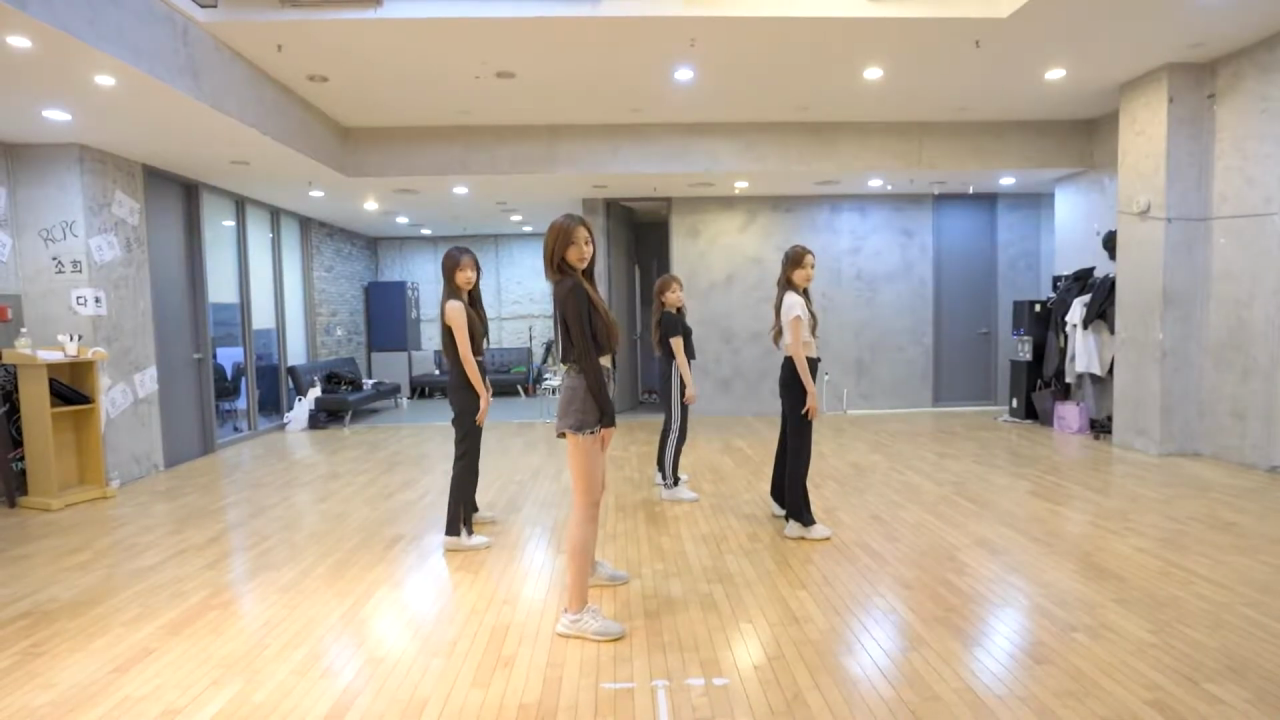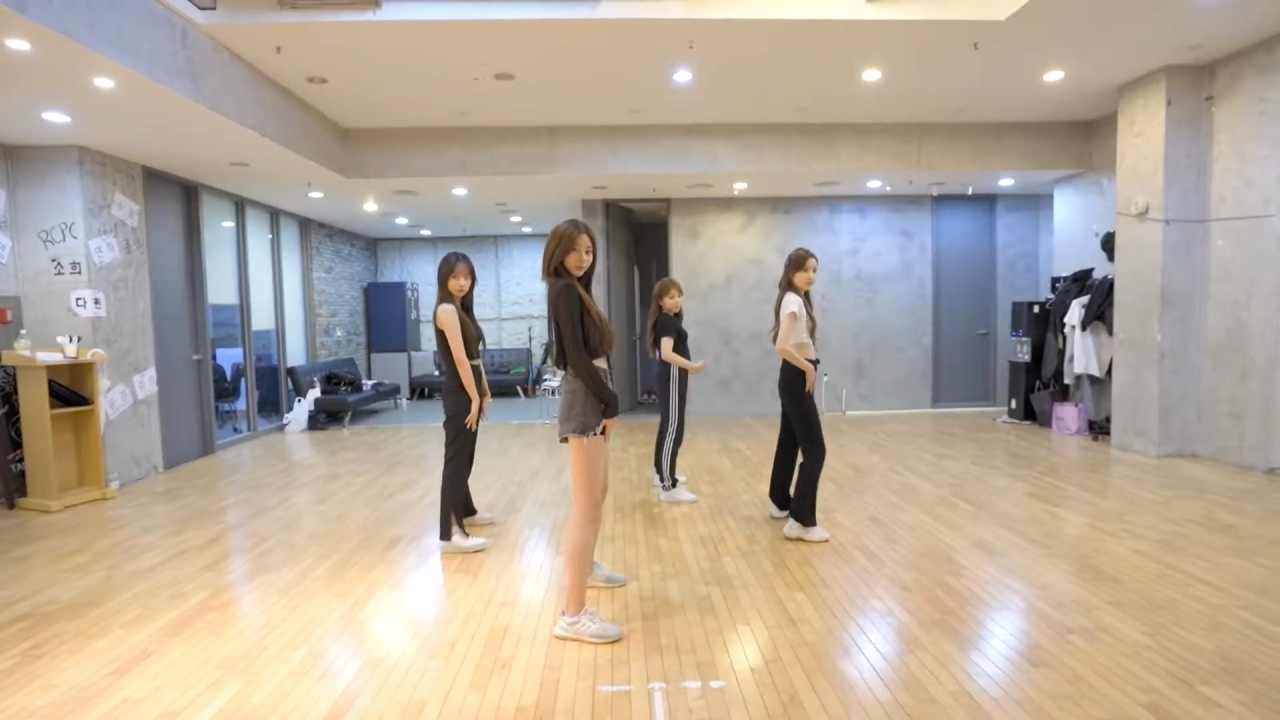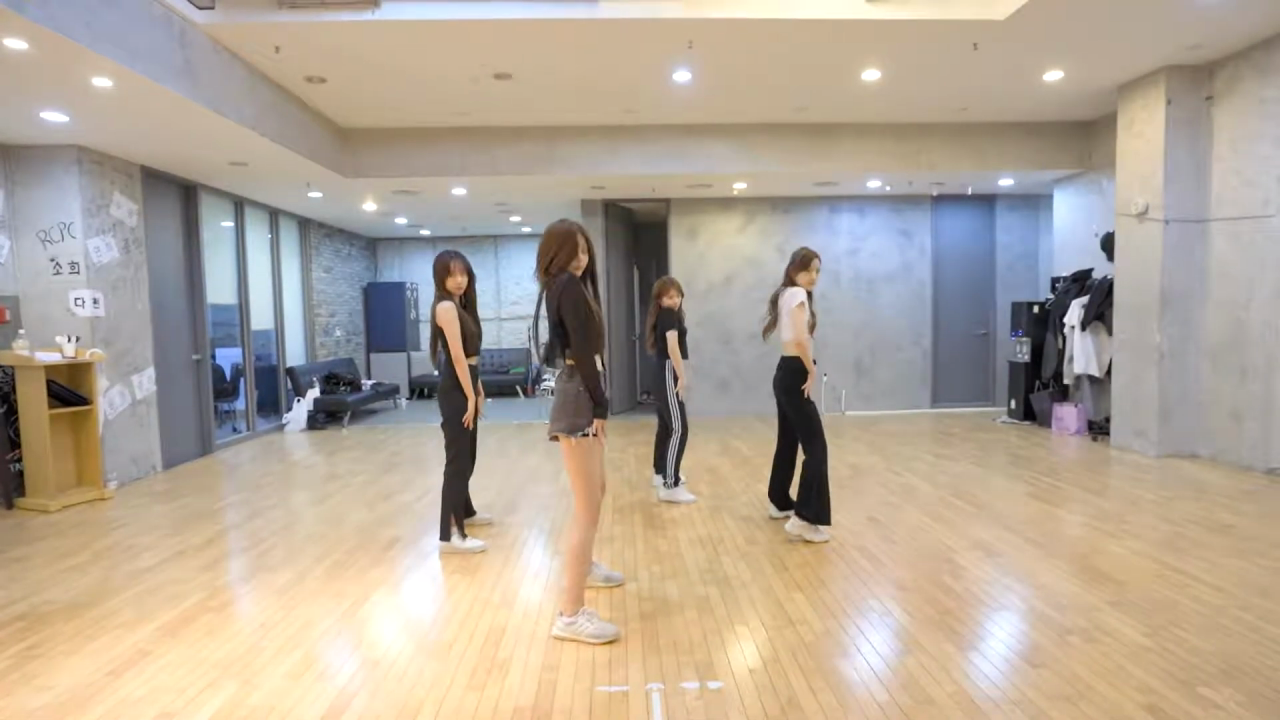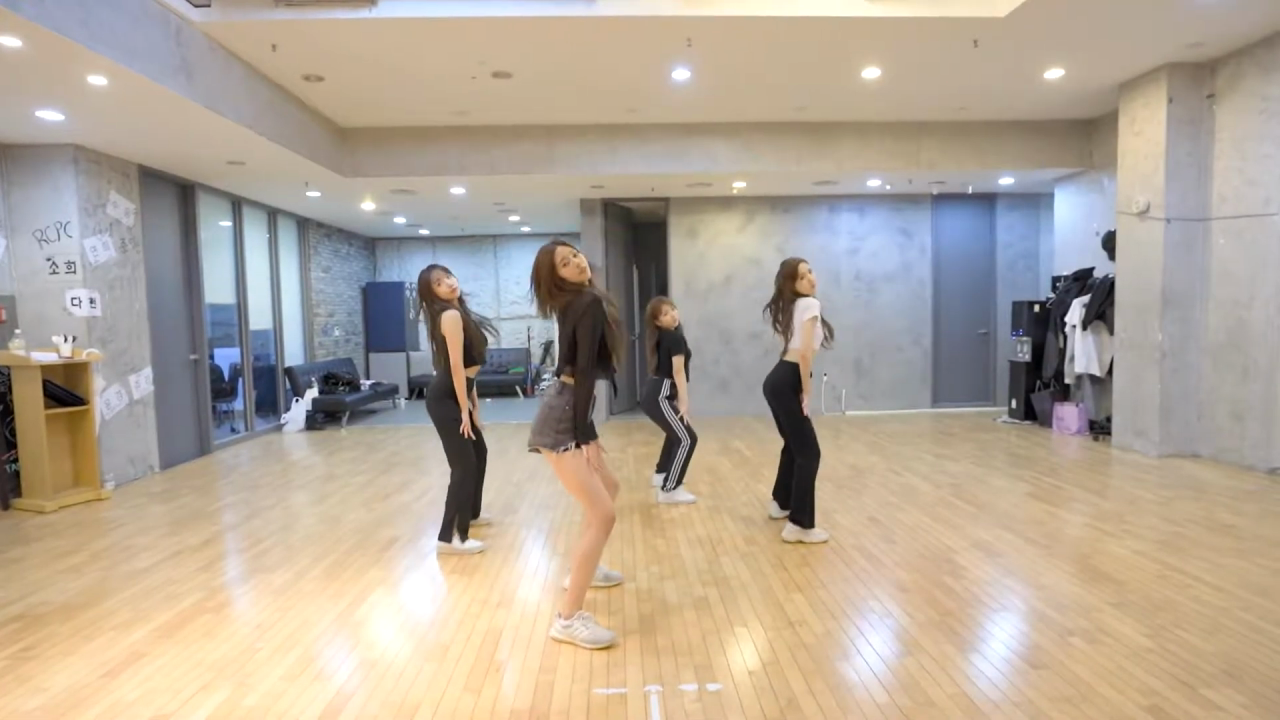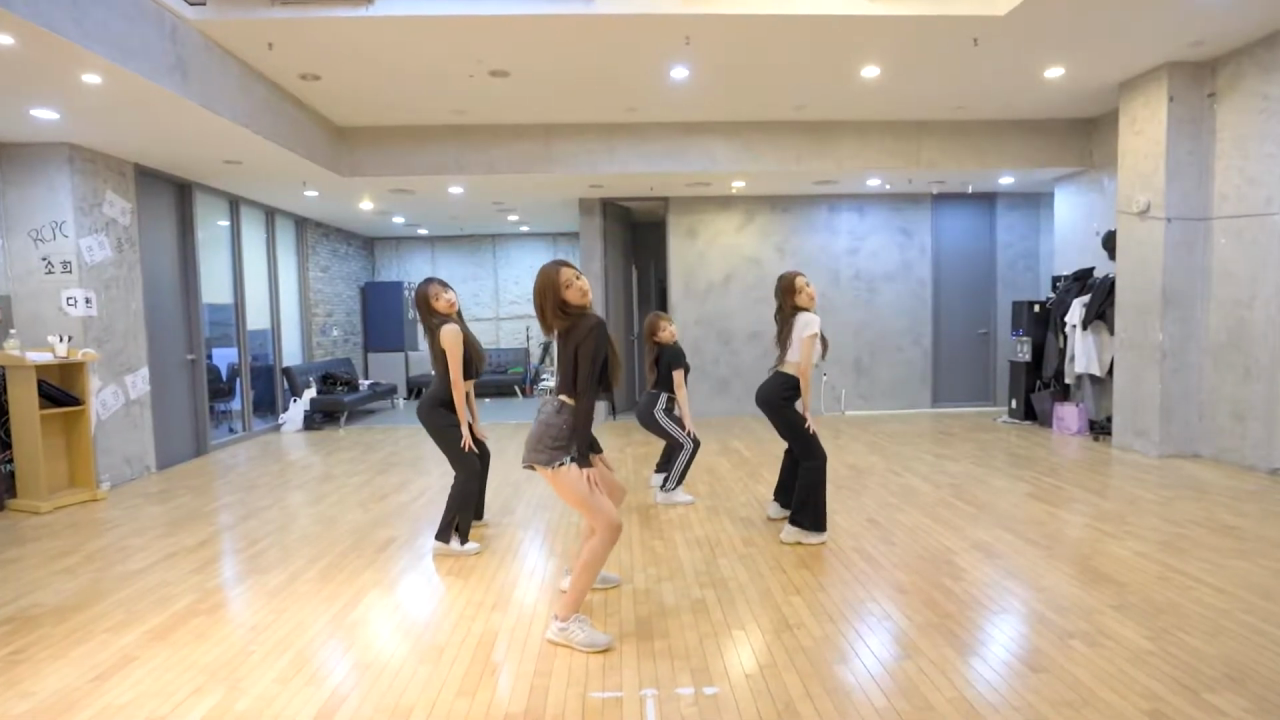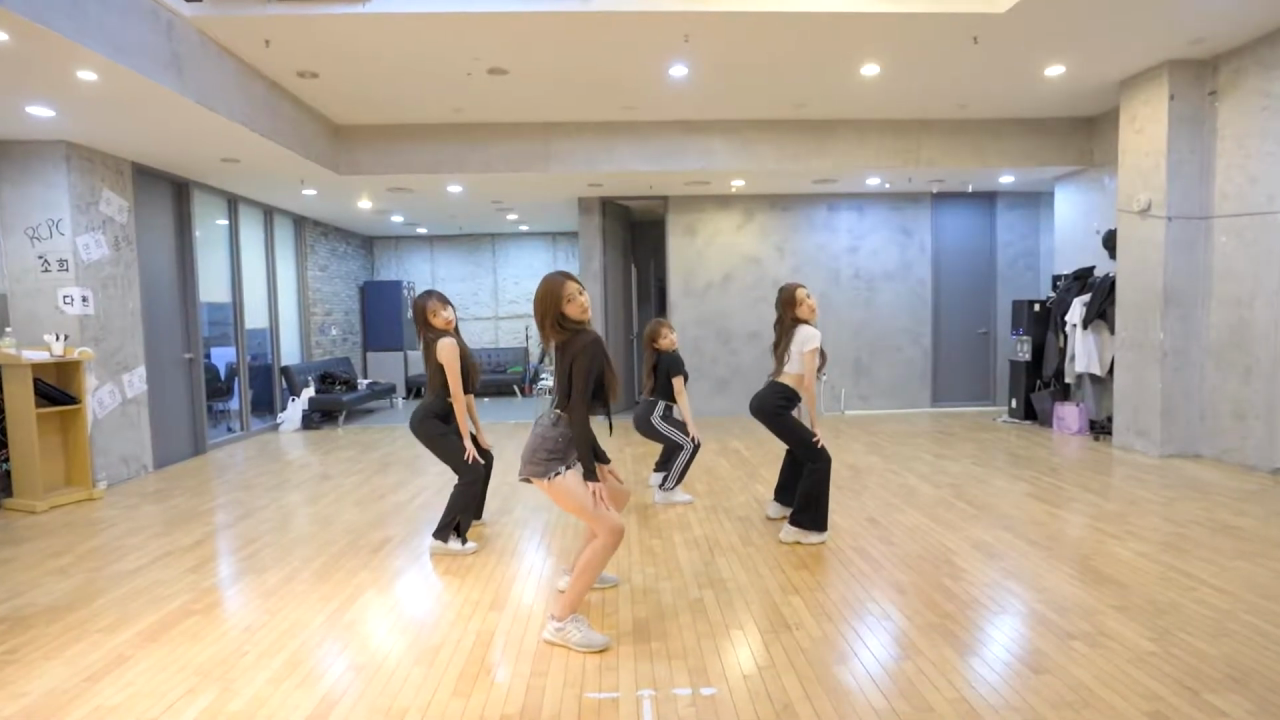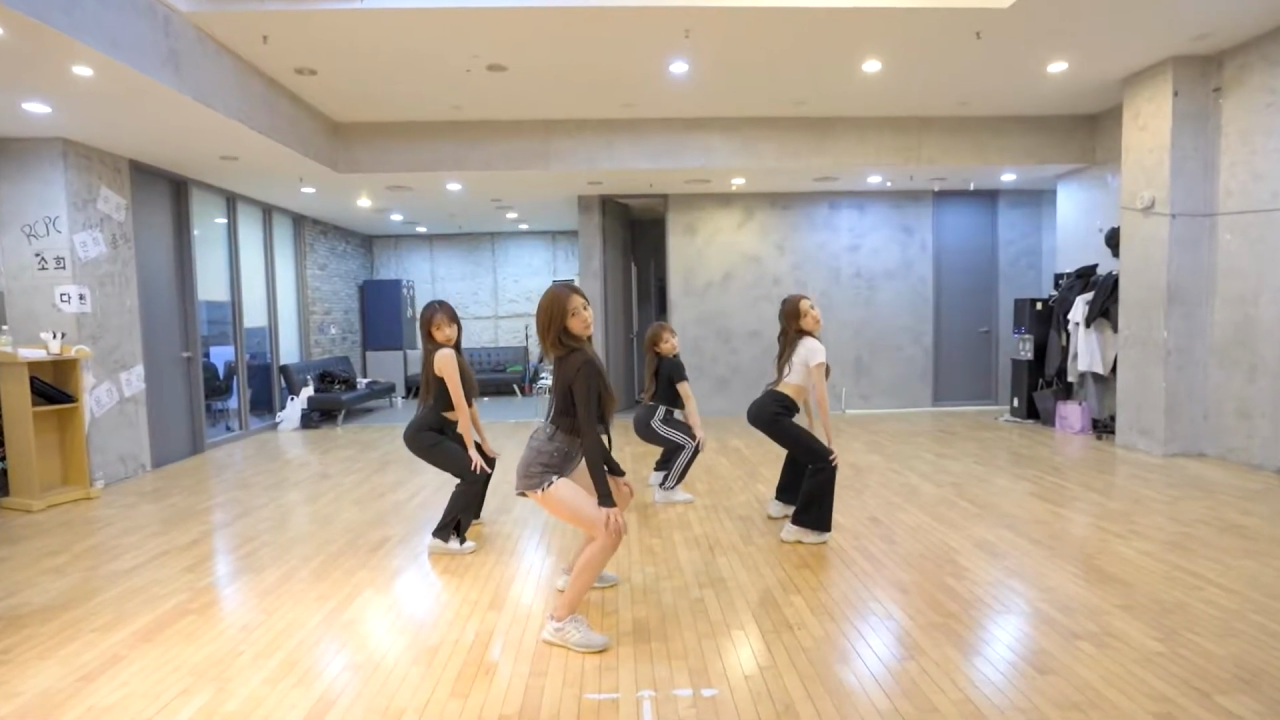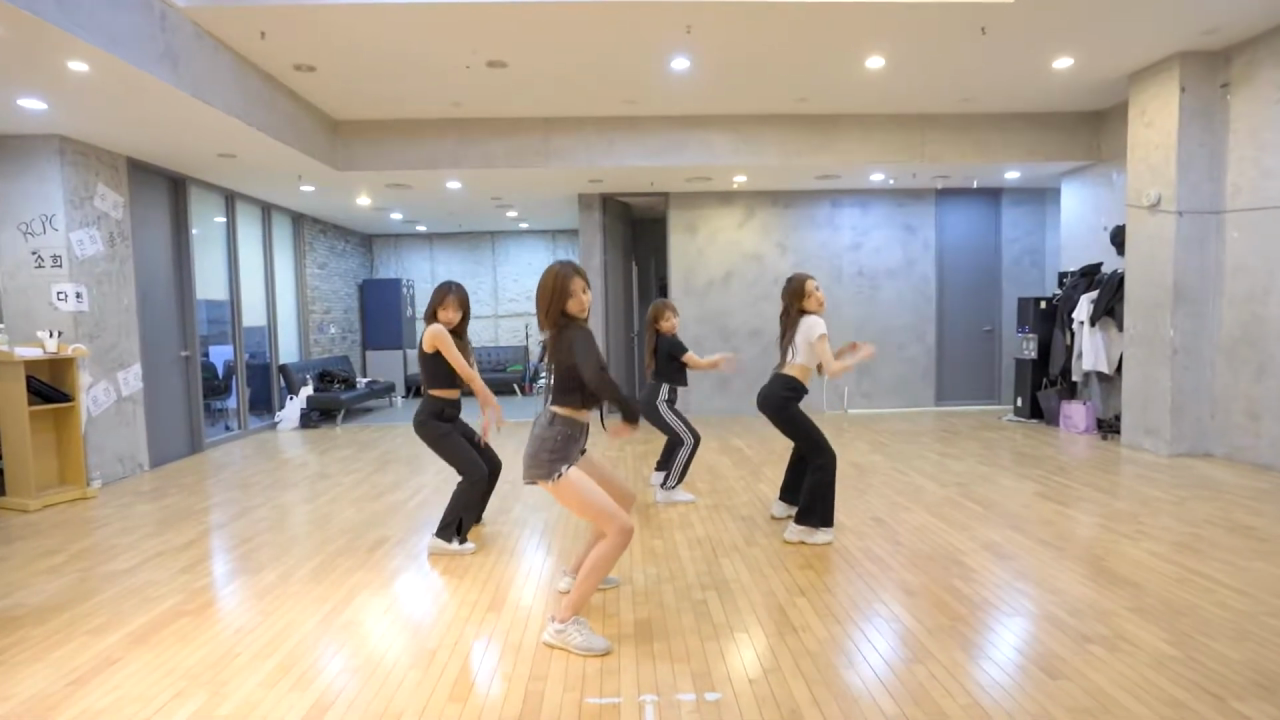
dt=0.3s
person 1, frame 1
left shoulder: (578, 285)
right shoulder: (572, 288)
right elbow: (586, 355)
left wrist: (605, 410)
right wrist: (607, 413)
left hip: (590, 394)
right hip: (584, 398)
left knee: (596, 491)
right knee: (586, 502)
left ankle: (588, 566)
right ankle: (575, 613)
person 1, frame 2
left shoulder: (574, 288)
right shoulder: (564, 289)
right elbow: (577, 356)
left wrist: (606, 402)
right wrist: (611, 403)
left hip: (591, 398)
right hip: (584, 401)
left knee: (598, 493)
right knee: (586, 506)
left ankle: (585, 567)
right ankle: (572, 615)
person 1, frame 3
left shoulder: (569, 283)
right shoulder: (567, 283)
right elbow: (582, 349)
left wrist: (597, 403)
right wrist: (600, 404)
left hip: (582, 394)
right hip: (577, 398)
left knee: (597, 490)
right knee: (586, 506)
left ankle: (583, 567)
right ankle: (570, 615)
person 1, frame 4
left shoulder: (577, 304)
right shoulder: (589, 302)
right elbow: (584, 371)
left wrist: (586, 431)
right wrist: (584, 435)
left hip: (566, 415)
right hip: (560, 422)
left knee: (608, 488)
right knee: (602, 514)
left ankle: (583, 569)
right ankle: (568, 618)
person 1, frame 5
left shoulder: (572, 327)
right shoulder: (592, 326)
right elbow: (585, 393)
left wrist: (591, 447)
right wrist: (584, 457)
left hip: (562, 431)
right hip: (555, 439)
left knee: (614, 493)
right knee: (608, 523)
left ankle: (578, 572)
right ankle: (564, 621)
person 1, frame 6
left shoulder: (570, 341)
right shoulder: (588, 343)
right elbow: (578, 411)
left wrist: (599, 460)
right wrist: (590, 474)
left hip: (558, 445)
right hip: (549, 453)
left knee: (617, 495)
right knee: (611, 528)
left ankle: (576, 572)
right ankle: (562, 621)
person 1, frame 7
left shoulder: (571, 356)
right shoulder: (583, 362)
left elbow: (585, 429)
right elbow: (589, 431)
left wrist: (614, 471)
right wrist: (603, 498)
left hip: (559, 457)
right hip: (545, 466)
left knee: (622, 495)
right knee: (610, 527)
left ankle: (575, 573)
right ankle: (561, 621)
person 1, frame 8
left shoulder: (564, 335)
right shoulder: (576, 334)
right elbow: (598, 380)
left wrist: (618, 416)
right wrist: (632, 412)
left hip: (566, 442)
right hip: (554, 449)
left knee: (625, 499)
right knee: (621, 528)
left ankle: (576, 573)
right ankle: (562, 622)
person 2, frame 1
left shoulder: (468, 303)
right shoulder: (454, 305)
right elbow: (465, 355)
left wrist: (486, 388)
right wrist: (483, 395)
left hip: (472, 384)
right hip: (465, 387)
left knee: (470, 453)
right knee: (467, 456)
left ankle: (469, 509)
right ankle: (456, 531)
person 2, frame 2
left shoulder: (462, 308)
right shoulder: (446, 309)
right elbow: (459, 357)
left wrist: (484, 391)
right wrist: (474, 398)
left hip: (470, 389)
right hip: (459, 391)
left knee: (465, 456)
right knee: (456, 459)
left ankle: (465, 510)
right ankle: (450, 534)
person 2, frame 3
left shoulder: (462, 305)
right shoulder: (446, 306)
right elbow: (457, 355)
left wrist: (478, 391)
right wrist: (470, 396)
left hip: (466, 387)
right hip: (455, 390)
left knee: (467, 455)
right knee: (458, 459)
left ankle: (465, 511)
right ankle: (450, 535)
person 2, frame 4
left shoulder: (461, 313)
right shoulder: (450, 315)
right elbow: (457, 366)
left wrist: (474, 406)
right wrist: (464, 411)
left hip: (457, 395)
right hip: (445, 398)
left knee: (478, 453)
right knee: (464, 464)
left ankle: (470, 512)
right ankle: (450, 537)
person 2, frame 5
left shoulder: (457, 325)
right shoulder: (450, 329)
left elbow: (468, 379)
right elbow: (456, 381)
left wrist: (474, 420)
right wrist: (464, 424)
left hip: (447, 405)
right hip: (437, 409)
left knee: (481, 455)
right knee: (468, 468)
left ankle: (471, 514)
right ankle: (447, 538)
person 2, frame 6
left shoulder: (452, 340)
right shoulder: (447, 343)
left elbow: (467, 391)
right elbow: (457, 394)
left wrist: (478, 432)
right wrist: (466, 437)
left hip: (441, 418)
right hip: (429, 421)
left knee: (484, 457)
right knee: (472, 471)
left ankle: (470, 514)
right ankle: (444, 538)
person 2, frame 7
left shoulder: (454, 353)
right shoulder: (445, 354)
left elbow: (468, 403)
right elbow: (460, 406)
left wrist: (483, 441)
right wrist: (471, 448)
left hip: (439, 429)
right hip: (423, 434)
left knee: (487, 461)
right knee: (474, 473)
left ankle: (467, 514)
right ankle: (443, 537)
person 2, frame 8
left shoulder: (455, 335)
right shoulder: (435, 331)
left elbow: (469, 377)
right elbow: (466, 373)
left wrist: (486, 415)
right wrist: (493, 406)
left hip: (450, 414)
right hip: (432, 418)
left knee: (491, 464)
right knee: (476, 473)
left ankle: (469, 517)
right ankle: (444, 538)
person 3, frame 1
left shoulder: (793, 298)
right shoulder: (795, 301)
right elbow: (797, 350)
left wrist: (808, 386)
right wrist: (811, 390)
left hip: (794, 376)
right hip: (798, 378)
left knee: (789, 441)
right knee: (799, 447)
left ankle: (782, 501)
right ankle: (799, 520)
person 3, frame 2
left shoulder: (797, 300)
right shoulder: (793, 301)
right elbow: (782, 347)
left wrist: (806, 368)
right wrist: (809, 368)
left hip: (793, 379)
right hip: (797, 380)
left knee: (790, 442)
right knee: (814, 450)
left ankle: (781, 502)
right ankle: (800, 521)
person 3, frame 3
left shoulder: (787, 295)
right shoulder: (797, 293)
right elbow: (799, 340)
left wrist: (806, 369)
right wrist: (812, 371)
left hip: (786, 374)
right hip: (794, 376)
left knee: (788, 441)
right knee: (815, 446)
left ankle: (780, 502)
right ankle: (805, 519)
person 3, frame 4
left shoulder: (789, 307)
right shoulder: (810, 305)
right elbow: (804, 353)
left wrist: (801, 391)
right wrist: (806, 393)
left hip: (777, 381)
right hip: (786, 384)
left knee: (795, 445)
right knee: (808, 451)
left ankle: (781, 503)
right ankle: (799, 525)
person 3, frame 5
left shoulder: (791, 320)
right shoulder: (810, 320)
right elbow: (804, 369)
left wrist: (801, 405)
right wrist: (806, 409)
left hip: (771, 391)
right hip: (780, 395)
left knee: (799, 446)
right knee: (813, 456)
left ankle: (782, 503)
right ankle: (801, 526)
person 3, frame 6
left shoulder: (792, 333)
right shoulder: (810, 333)
right elbow: (809, 383)
left wrist: (806, 425)
right wrist: (815, 425)
left hip: (765, 400)
right hip: (774, 405)
left knee: (801, 445)
right knee: (819, 458)
left ankle: (782, 502)
right ankle: (801, 526)
person 3, frame 7
left shoulder: (796, 343)
right shoulder: (814, 347)
right elbow: (821, 396)
left wrist: (810, 424)
right wrist: (830, 440)
left hip: (763, 408)
right hip: (772, 413)
left knee: (803, 446)
right knee: (824, 459)
left ankle: (784, 501)
right ankle: (803, 526)
person 3, frame 8
left shoulder: (801, 324)
right shoulder: (814, 325)
left elbow: (819, 363)
right elbow: (832, 370)
left wrist: (845, 353)
right wrist: (860, 357)
left hip: (773, 394)
right hip: (782, 398)
left knee: (808, 447)
right knee: (822, 456)
left ankle: (787, 502)
right ankle: (806, 525)
person 4, frame 1
left shoulder: (671, 317)
right shoulder: (672, 319)
right elbow: (680, 355)
left wrist: (686, 382)
right wrist: (690, 385)
left hip: (672, 375)
right hip: (675, 376)
left knee: (671, 426)
right knee: (677, 429)
left ankle: (663, 472)
right ankle: (670, 486)
person 4, frame 2
left shoulder: (668, 320)
right shoulder: (668, 321)
right elbow: (666, 354)
left wrist: (687, 365)
right wrist: (690, 366)
left hip: (671, 377)
right hip: (673, 378)
left knee: (667, 428)
right knee: (674, 431)
left ankle: (662, 473)
right ankle: (669, 488)
person 4, frame 3
left shoulder: (664, 316)
right shoulder: (669, 315)
right elbow: (672, 347)
left wrist: (679, 374)
right wrist: (682, 376)
left hip: (666, 374)
right hip: (669, 375)
left knee: (666, 426)
right knee: (679, 429)
left ankle: (661, 473)
right ankle: (670, 486)
person 4, frame 4
left shoulder: (663, 338)
right shoulder: (675, 338)
right elbow: (679, 373)
left wrist: (679, 401)
right wrist: (684, 403)
left hip: (653, 394)
right hip: (659, 397)
left knee: (677, 432)
right knee: (687, 438)
left ankle: (662, 473)
right ankle: (669, 490)
person 4, frame 5
left shoulder: (661, 352)
right shoulder: (675, 352)
right elbow: (679, 387)
left wrist: (681, 413)
right wrist: (687, 417)
left hip: (649, 407)
right hip: (655, 410)
left knee: (679, 435)
right knee: (690, 443)
left ankle: (660, 474)
right ankle: (668, 491)
person 4, frame 6
left shoulder: (661, 359)
right shoulder: (673, 359)
left elbow: (672, 393)
right elbow: (680, 394)
left wrist: (686, 423)
right wrist: (690, 424)
left hip: (647, 414)
right hip: (652, 417)
left knee: (679, 436)
right knee: (690, 442)
left ankle: (659, 473)
right ankle: (666, 490)
person 4, frame 7
left shoulder: (663, 363)
right shoulder: (674, 365)
left elbow: (680, 398)
right elbow: (688, 398)
left wrist: (691, 425)
right wrist: (698, 428)
left hip: (648, 417)
right hip: (652, 421)
left knee: (683, 435)
right knee: (693, 443)
left ankle: (659, 473)
right ankle: (666, 490)
person 4, frame 8
left shoulder: (667, 341)
right shoulder: (670, 343)
left elbow: (689, 363)
right elbow: (699, 365)
left wrist: (714, 363)
right wrist: (721, 357)
left hip: (656, 398)
right hip: (658, 400)
left knee: (680, 433)
right knee: (690, 438)
left ankle: (660, 473)
right ankle: (667, 490)
